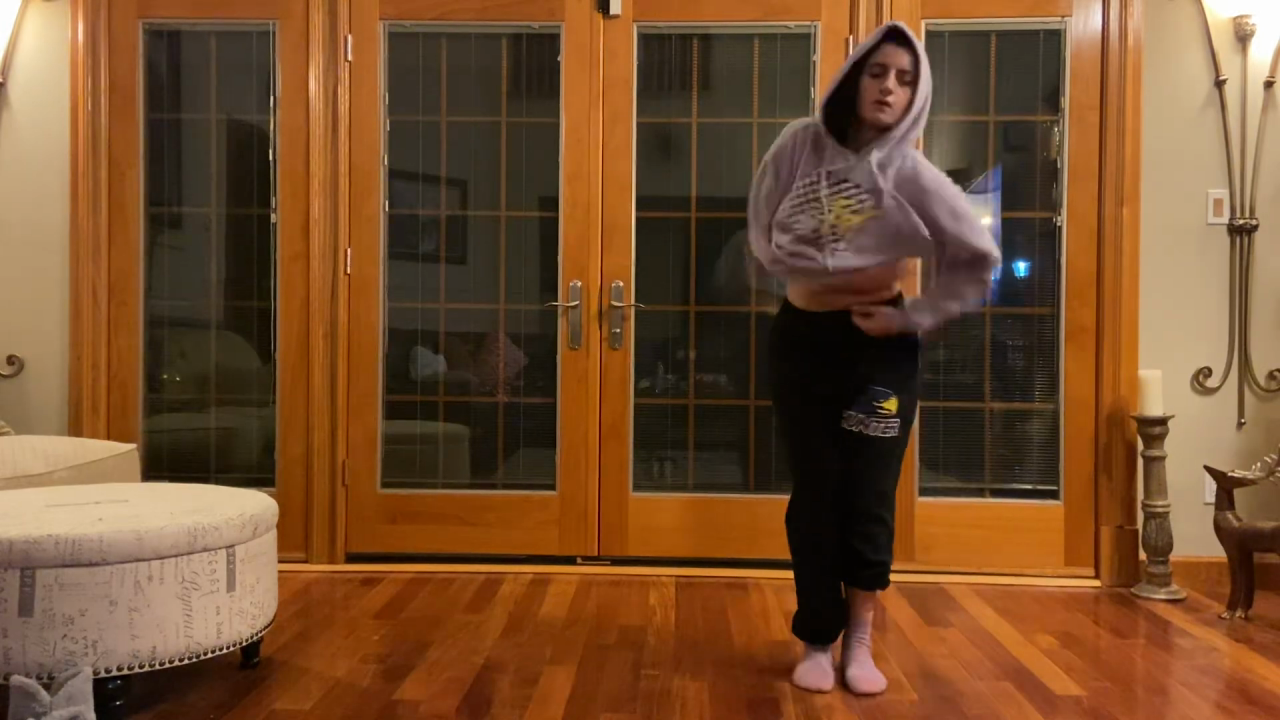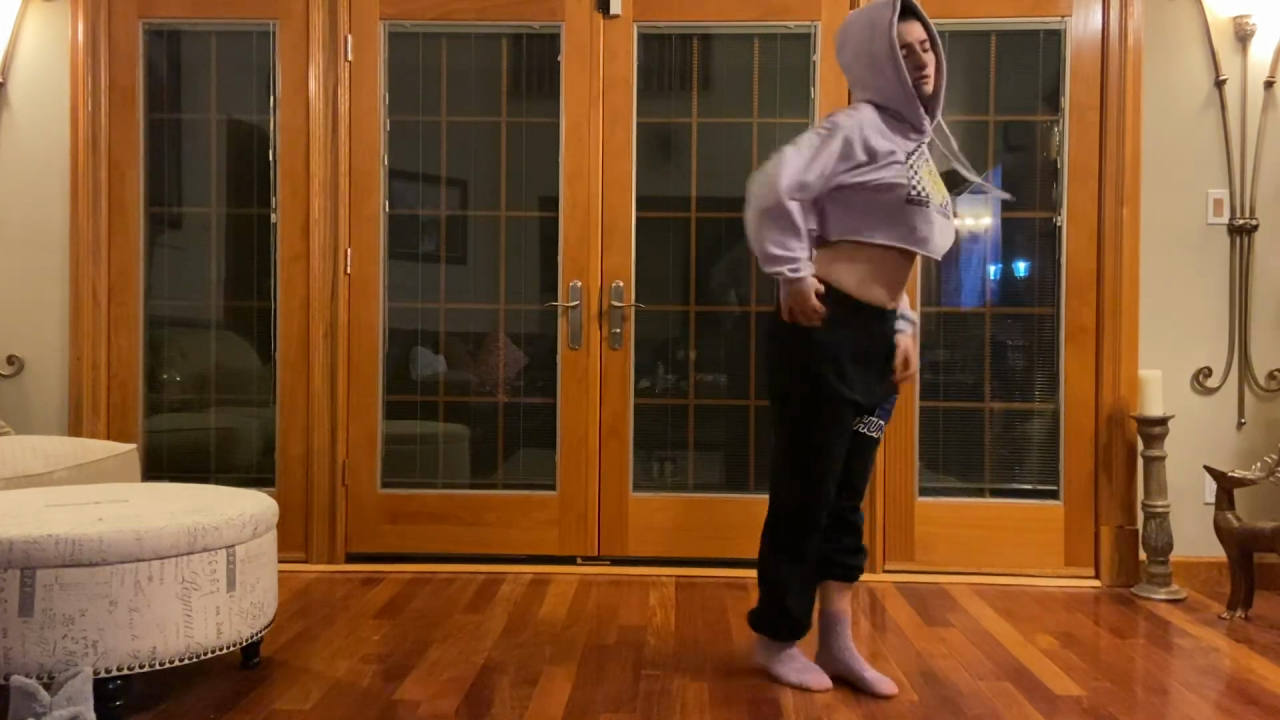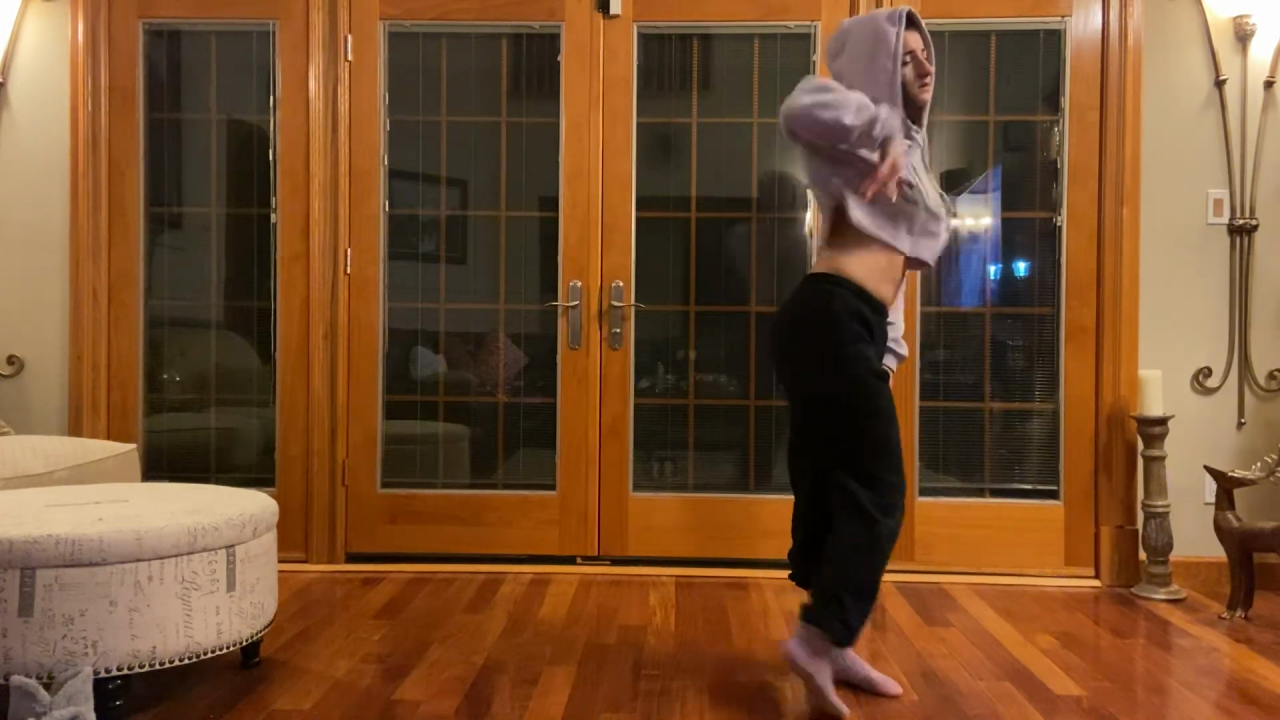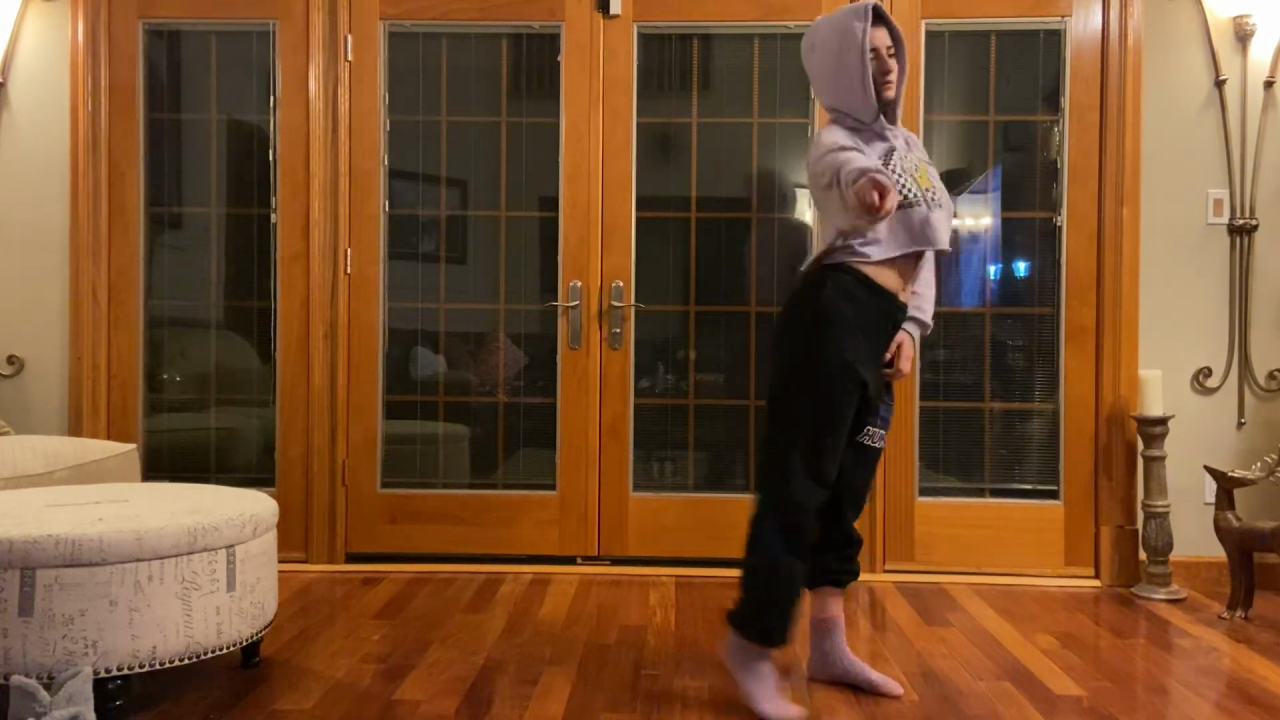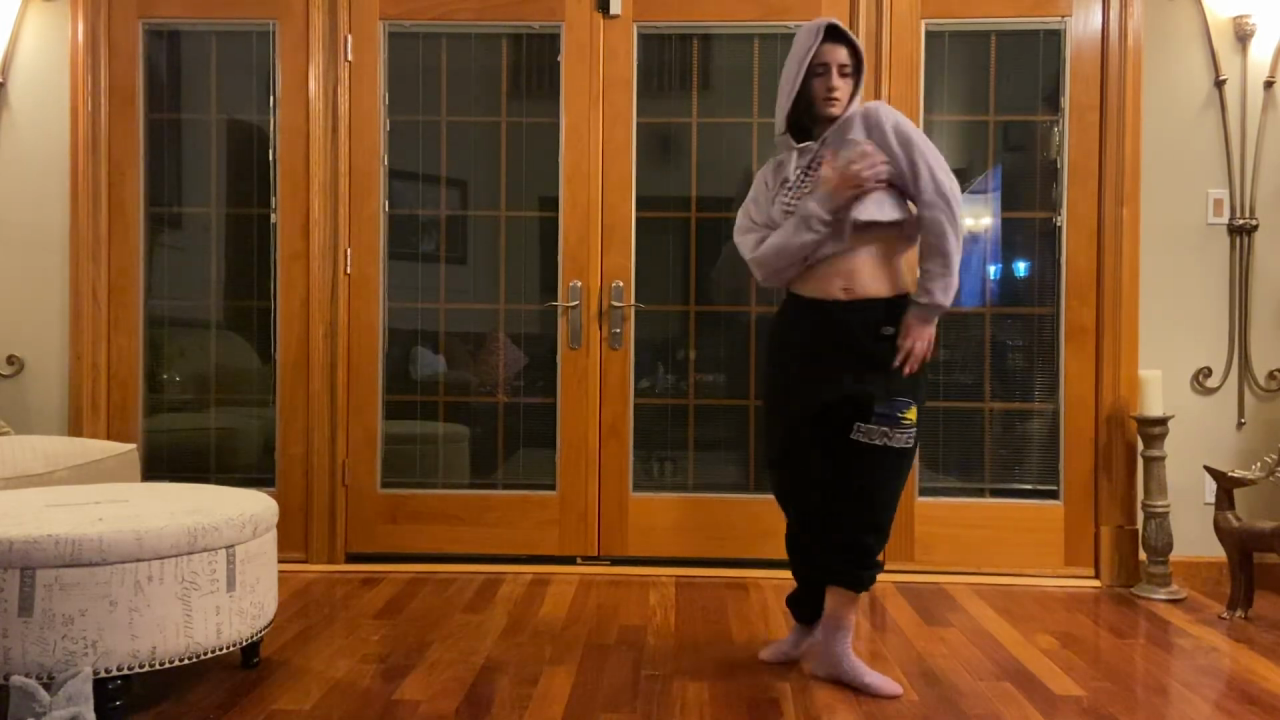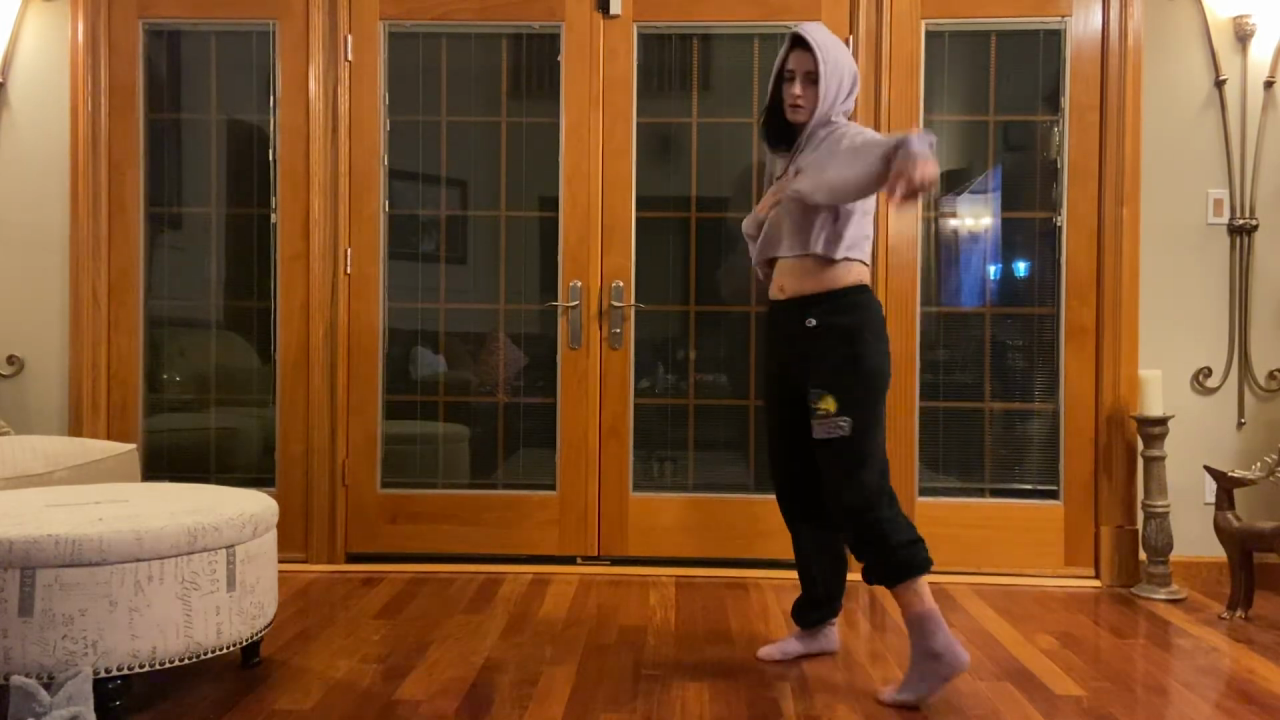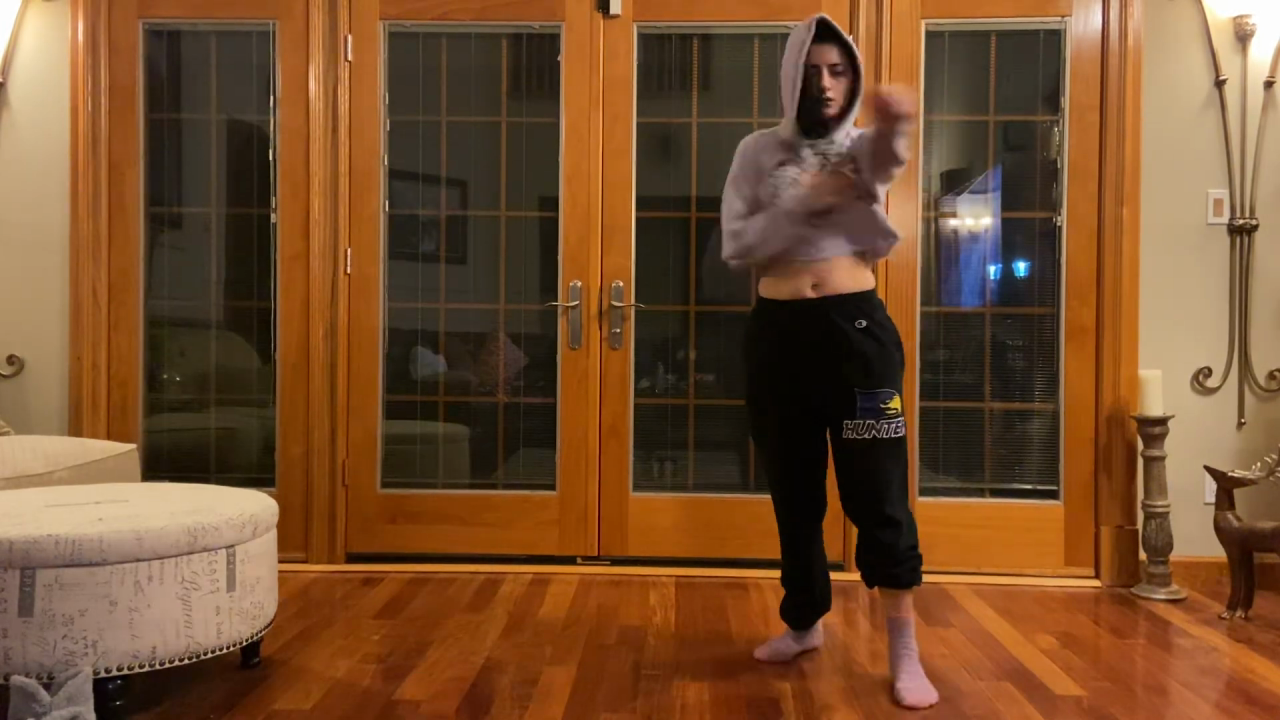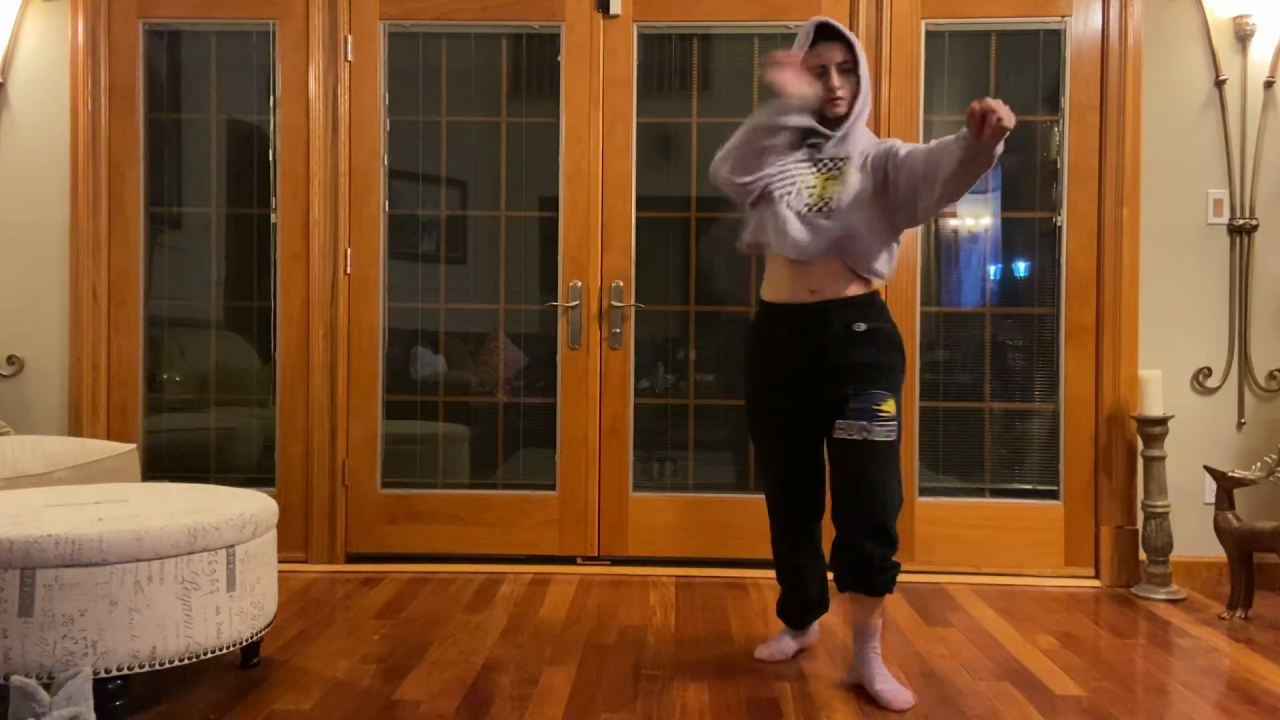
dt=0.4s
person 1, frame 1
left shoulder: (915, 176)
right shoulder: (798, 143)
left elbow: (978, 267)
right elbow: (765, 240)
left wrist: (909, 316)
right wrist: (840, 277)
left hip: (882, 343)
right hip: (803, 339)
left knee: (867, 495)
right knee: (816, 492)
left ankle: (859, 643)
right ankle: (818, 639)
person 1, frame 2
left shoulder: (915, 140)
right shoulder: (859, 126)
right elbow: (774, 187)
left wrist: (902, 326)
right wrist: (793, 275)
left hip: (873, 334)
right hip: (825, 327)
left knee: (843, 493)
right knee: (806, 487)
left ankle: (836, 646)
right ankle: (776, 637)
person 1, frame 3
left shoulder: (906, 151)
right shoulder: (873, 136)
right elbow: (802, 108)
left wrist: (889, 354)
right wrist: (885, 136)
left hip: (852, 328)
right hip: (831, 321)
left knee: (832, 489)
right knee: (876, 488)
left ankle: (832, 646)
right ankle: (820, 636)
person 1, frame 4
left shoulder: (908, 144)
right shoulder: (837, 145)
left elbow: (920, 251)
right elbow: (849, 178)
left wrist: (913, 325)
right wrist: (865, 196)
left hip: (874, 329)
right hip: (834, 313)
left knee: (844, 491)
right knee: (801, 475)
left ankle: (827, 647)
right ankle: (752, 643)
person 1, frame 5
left shoulder: (882, 126)
right shoulder: (775, 176)
left elbow: (943, 210)
right elbow: (765, 264)
left wrist: (927, 309)
right wrist: (825, 202)
left hip: (883, 330)
right hip: (805, 333)
left knee: (866, 495)
right knee: (802, 487)
left ankle: (834, 646)
right ankle: (809, 620)
person 1, frame 6
left shoulder: (841, 141)
right shoulder: (785, 158)
left elbow: (883, 155)
left wrist: (912, 154)
right wrist: (758, 218)
left hip: (840, 322)
right hip: (787, 327)
left knee: (853, 481)
right knee: (798, 486)
left ankle: (934, 642)
right ankle: (818, 623)
person 1, frame 7
left shoulder: (859, 145)
right shoulder: (759, 151)
left elbow: (887, 159)
right elbow: (737, 244)
left wrist: (890, 123)
right wrist: (804, 204)
left hip: (857, 326)
right hip: (778, 331)
left knee: (878, 490)
right knee: (793, 491)
left ankle: (904, 651)
right ankle: (804, 621)
person 1, frame 8
left shoulder: (874, 155)
right shoulder: (775, 145)
left elbow: (936, 170)
right elbow: (732, 175)
left wrist: (979, 140)
right wrist: (788, 105)
left hip: (858, 332)
right hip: (780, 334)
left knee: (868, 493)
right knee: (790, 493)
left ankle: (867, 655)
right ankle: (800, 618)
